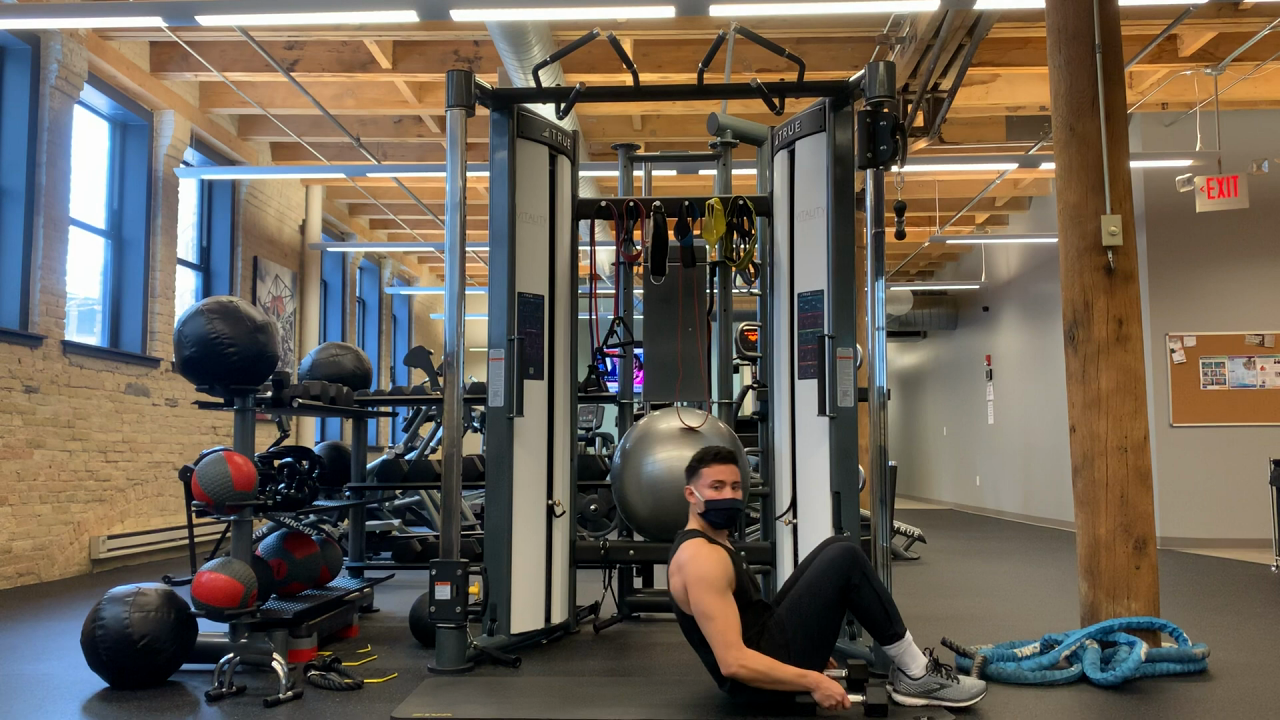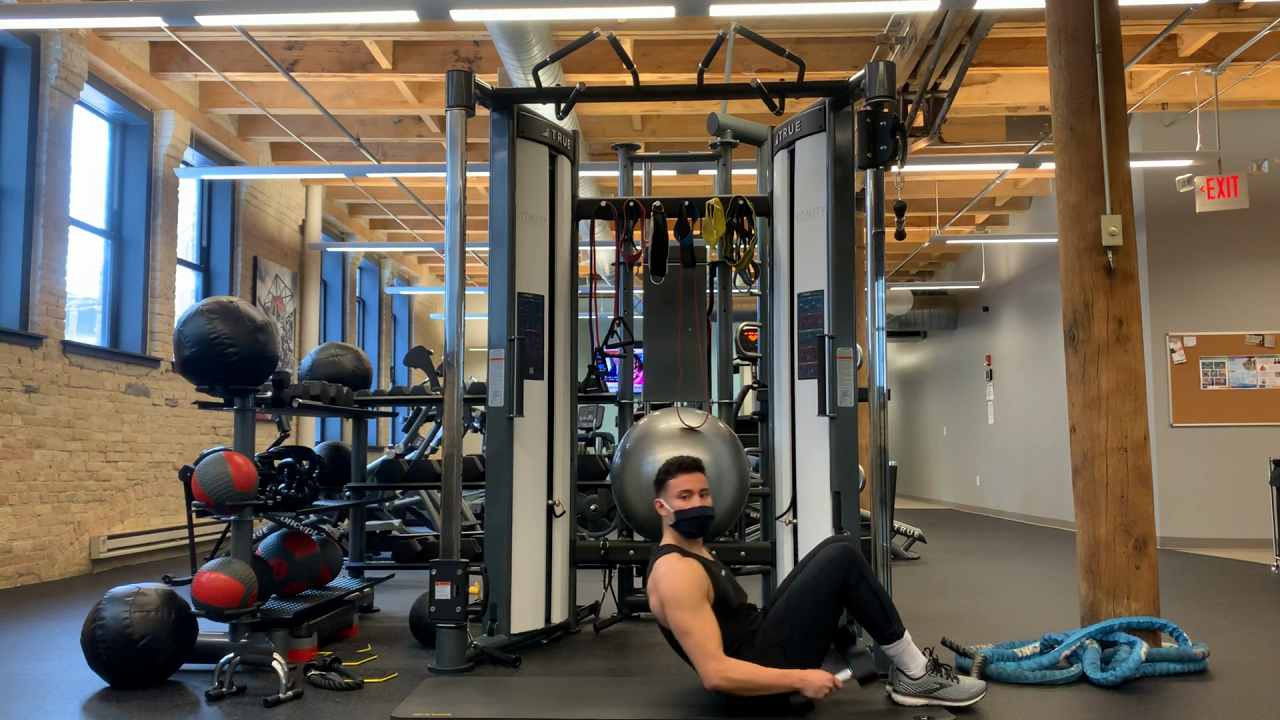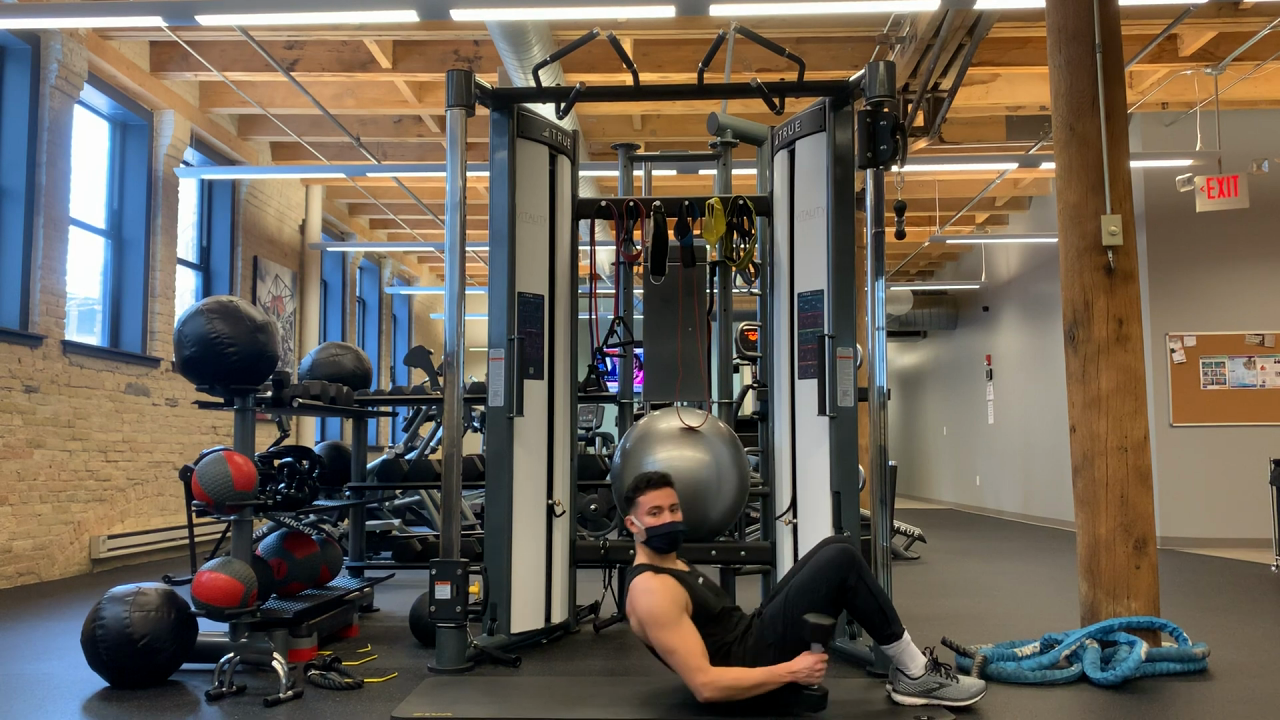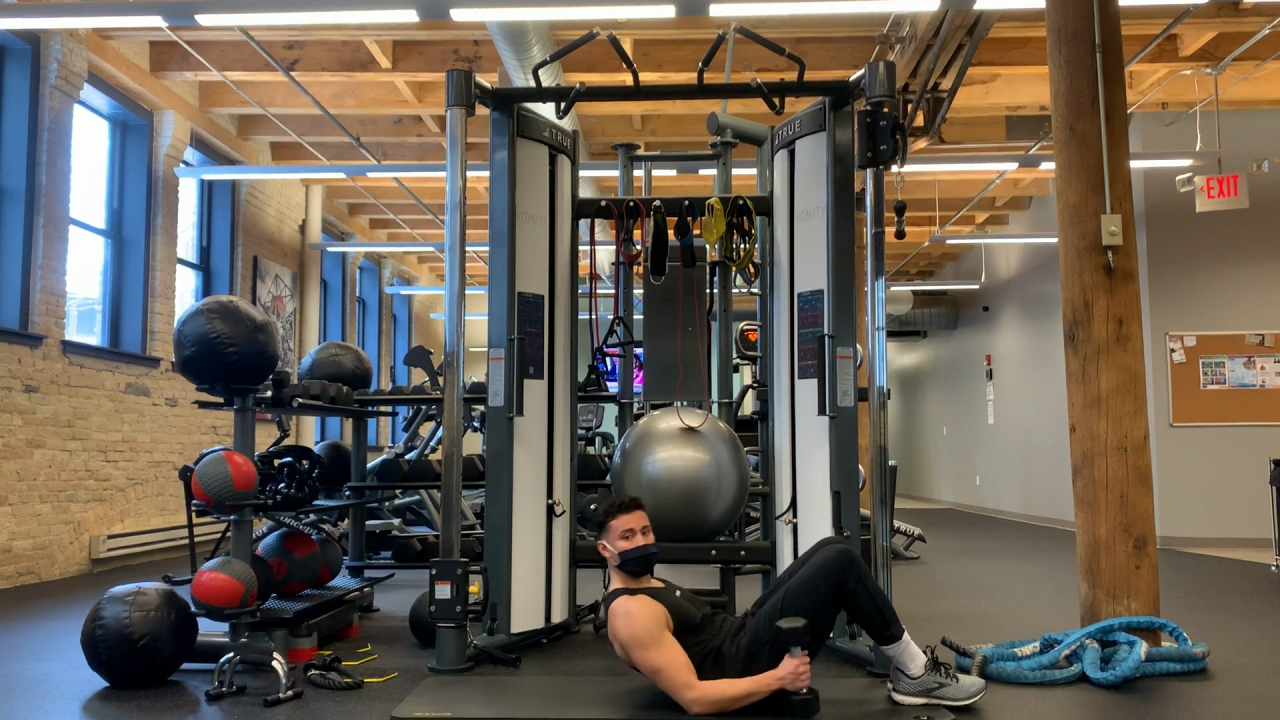
dt=0.2s
person 1, frame 1
left shoulder: (712, 543)
right shoulder: (700, 558)
right elbow: (732, 662)
left wrist: (813, 653)
right wrist: (813, 682)
left hip: (770, 650)
right hip: (761, 683)
left knee: (839, 550)
right knee: (846, 560)
left ankle: (910, 667)
right ankle: (915, 675)
person 1, frame 2
left shoulder: (694, 552)
right shoulder: (674, 573)
right elbow: (714, 674)
right wrist: (800, 678)
left hip: (763, 644)
right hip: (768, 665)
left knee: (838, 549)
right knee: (843, 560)
left ankle: (910, 667)
right ankle: (915, 675)
person 1, frame 3
left shoulder: (669, 564)
right shoulder: (651, 593)
right elbow: (705, 685)
right wrist: (790, 671)
right hip: (764, 659)
left knee: (836, 550)
right knee: (842, 561)
left ankle: (909, 667)
right ankle: (915, 675)
person 1, frame 4
left shoulder: (646, 583)
right shoulder: (629, 615)
right elbow: (695, 699)
right wrist: (778, 677)
right hip: (757, 658)
left knee: (833, 551)
right knee: (840, 563)
left ankle: (911, 662)
right ankle: (916, 675)
